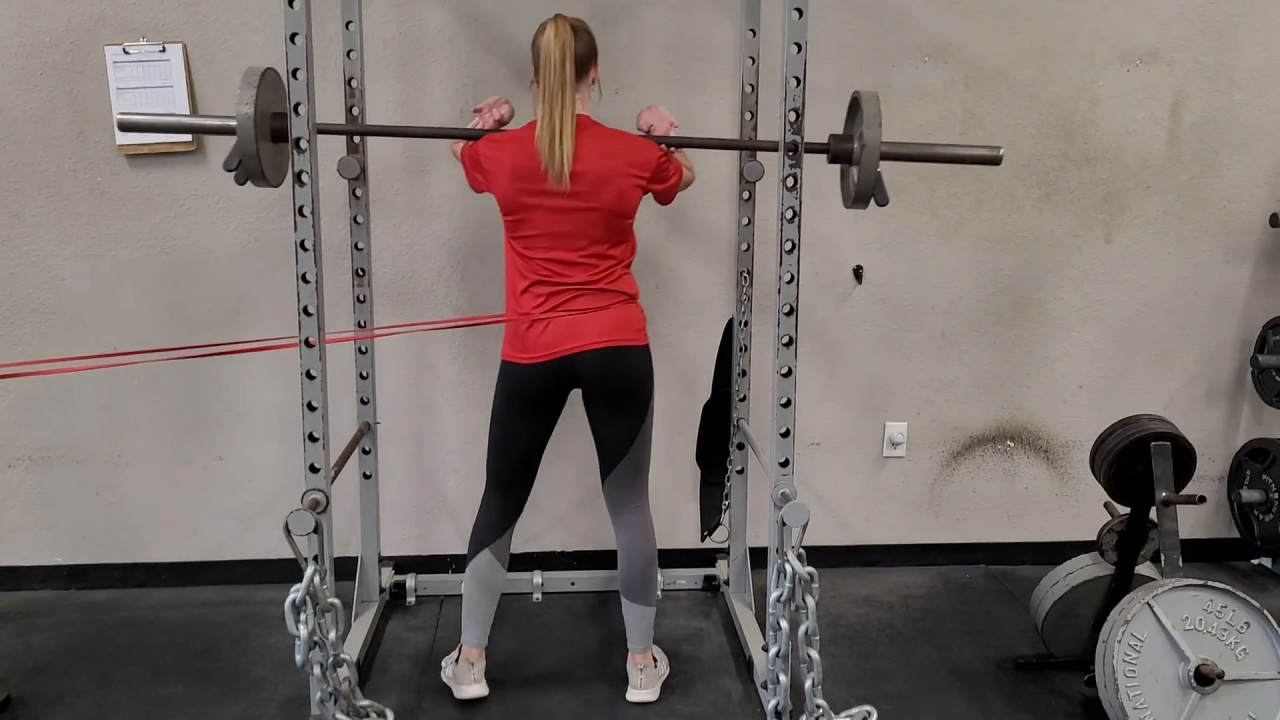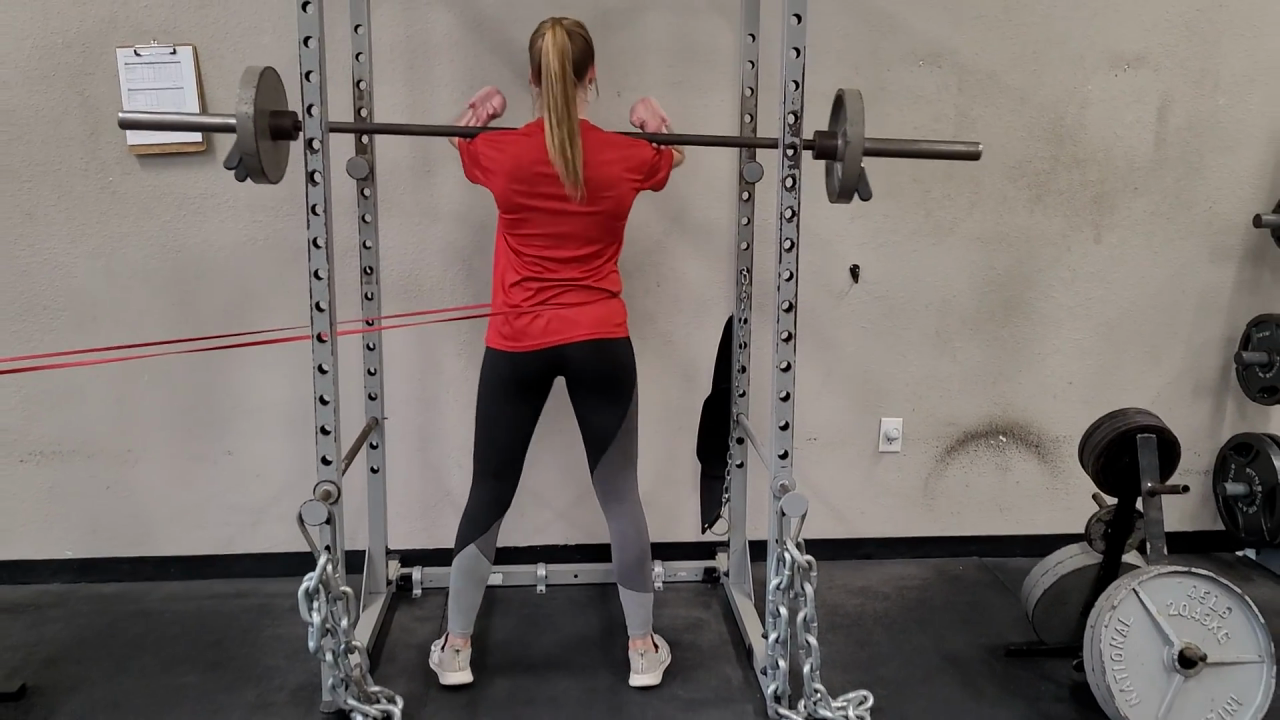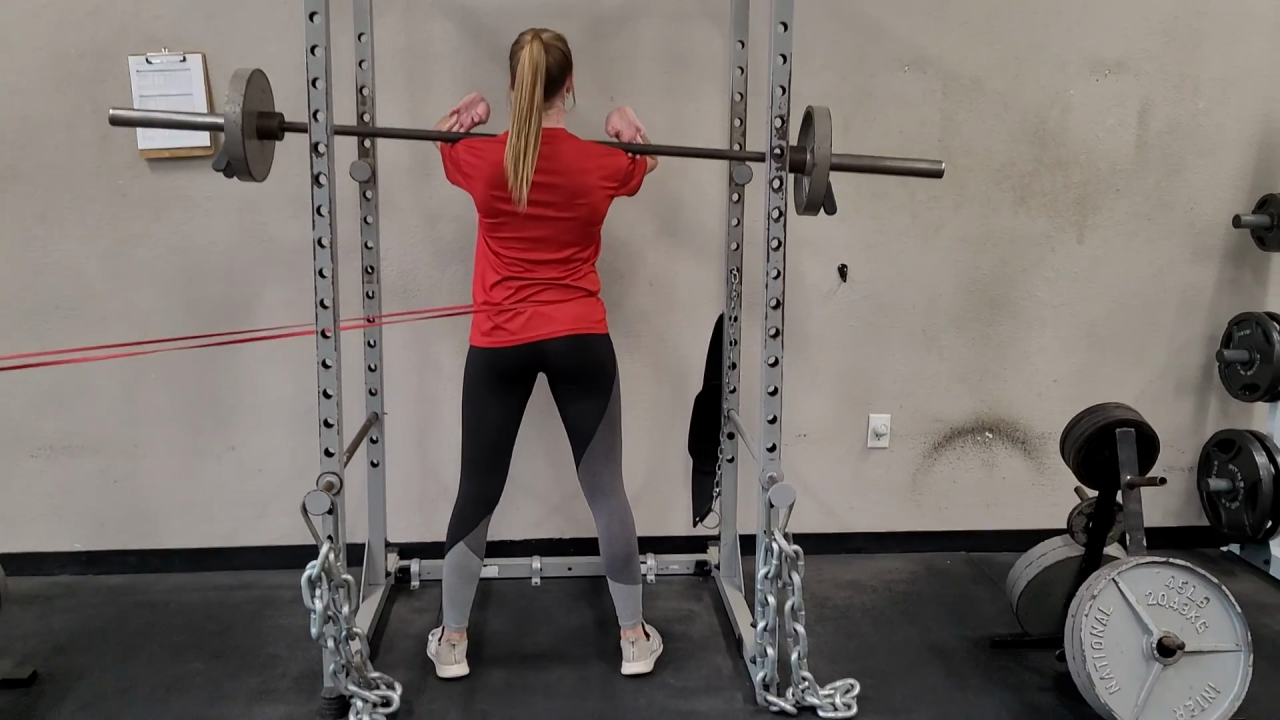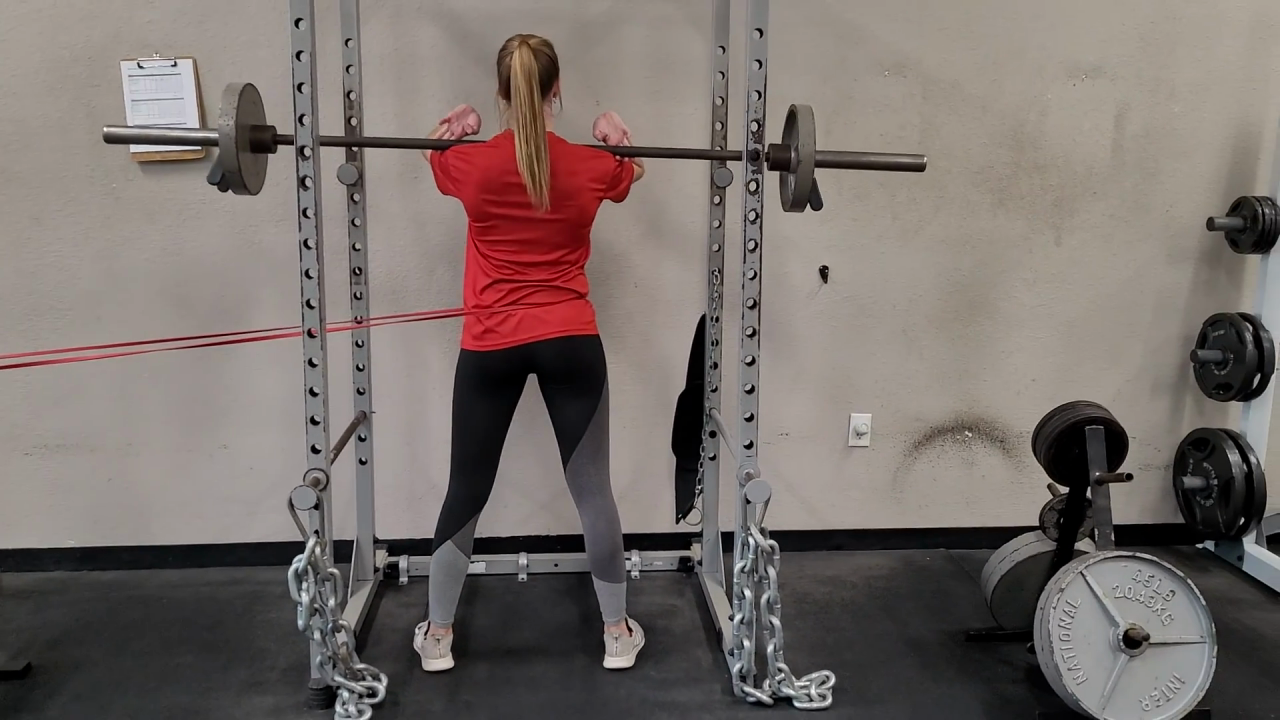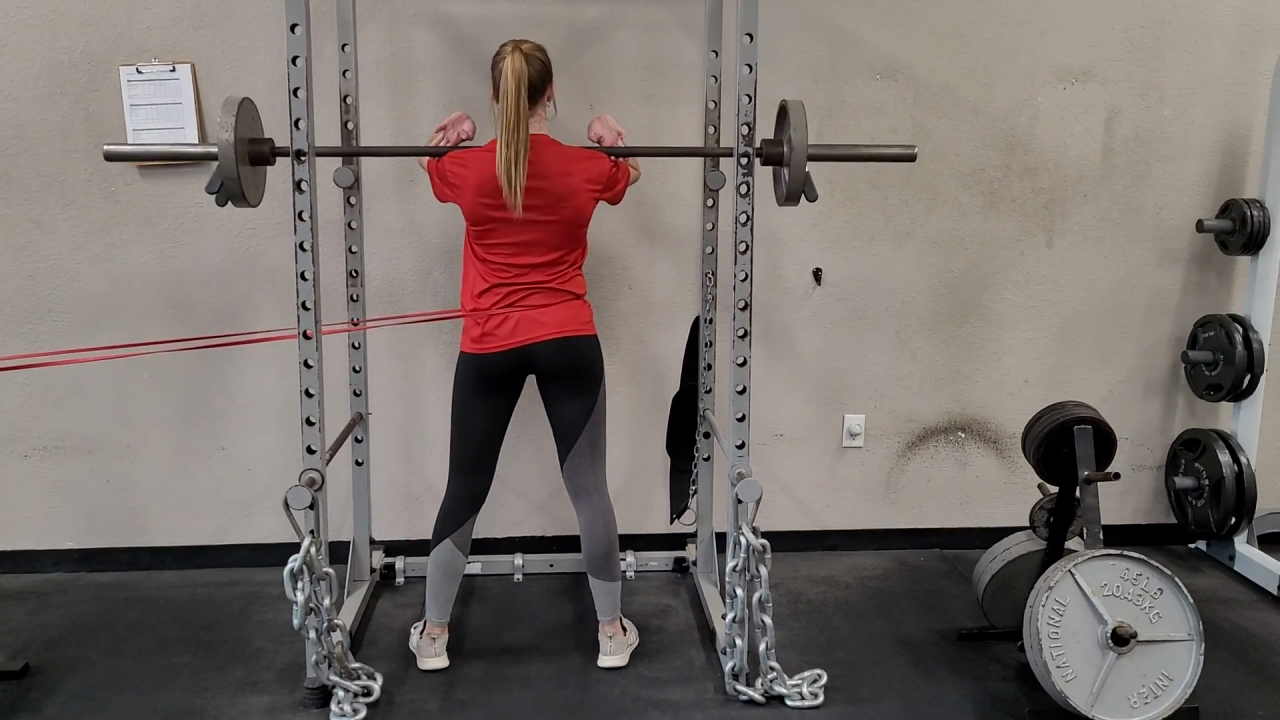
dt=0.4s
person 1, frame 1
left shoulder: (501, 154)
right shoulder: (635, 155)
left elbow: (465, 154)
right elbow: (682, 176)
left wrist: (486, 126)
left hip: (532, 355)
right hip: (617, 350)
left knee: (501, 506)
right knee: (629, 504)
left ankle: (468, 660)
right ankle: (641, 663)
person 1, frame 2
left shoulder: (500, 152)
right shoulder: (628, 156)
left elbow: (463, 143)
right elbow: (671, 159)
left wrist: (482, 116)
right wrist: (654, 127)
left hip: (517, 348)
right hip: (601, 345)
left knee: (489, 495)
right knee: (619, 495)
left ankle: (455, 648)
right ankle: (642, 648)
person 1, frame 3
left shoulder: (480, 159)
right shoulder: (604, 163)
left elbow: (445, 142)
right elbow: (644, 163)
left wrist: (467, 118)
left hip: (499, 346)
right hip: (581, 342)
left knee: (477, 492)
right knee: (605, 489)
left ankle: (451, 641)
right ankle: (634, 637)
person 1, frame 4
left shoulder: (469, 164)
right shoulder: (592, 167)
left elbow: (434, 155)
right elbow: (631, 170)
left wrist: (453, 130)
left hip: (490, 348)
right hip: (571, 343)
left knee: (466, 491)
right knee: (592, 489)
left ankle: (437, 635)
right ankle: (617, 633)
person 1, frame 5
left shoulder: (466, 169)
right shoulder: (589, 168)
left elbow: (432, 166)
right elbow: (628, 174)
left wrist: (450, 139)
left hip: (490, 348)
right hip: (570, 344)
left knee: (465, 491)
right knee: (589, 488)
left ankle: (433, 634)
right ankle: (611, 631)
